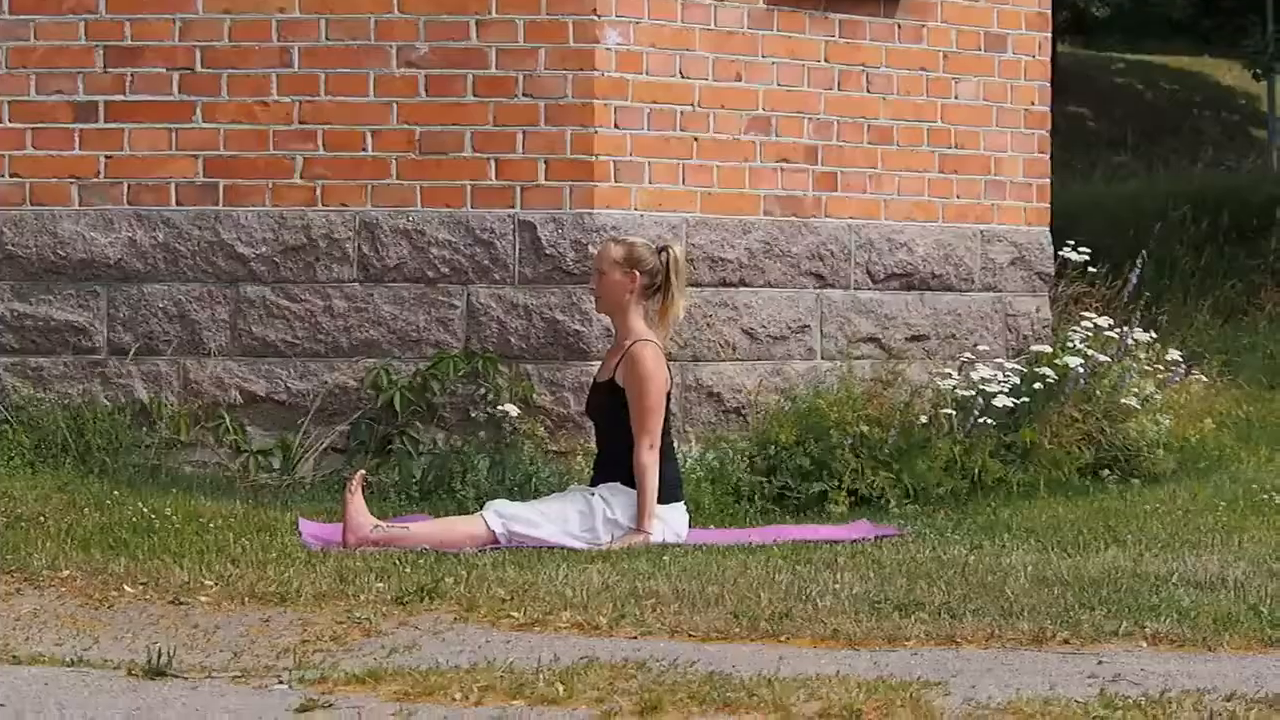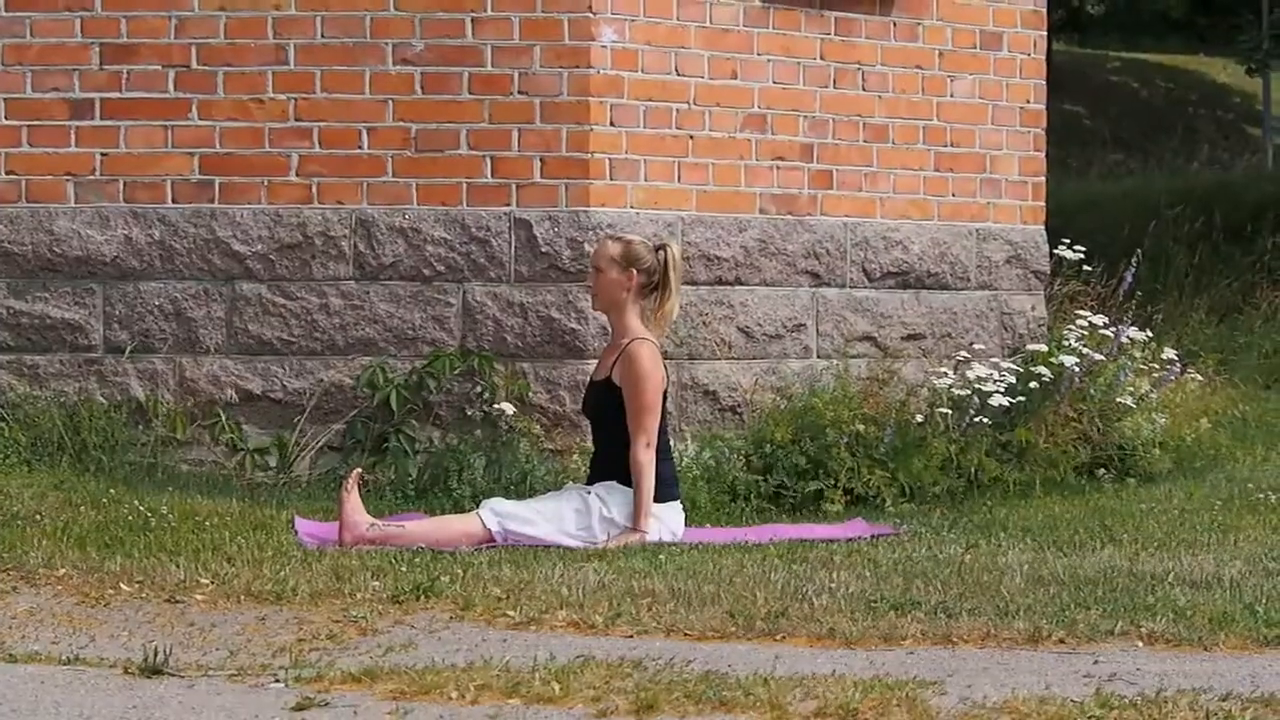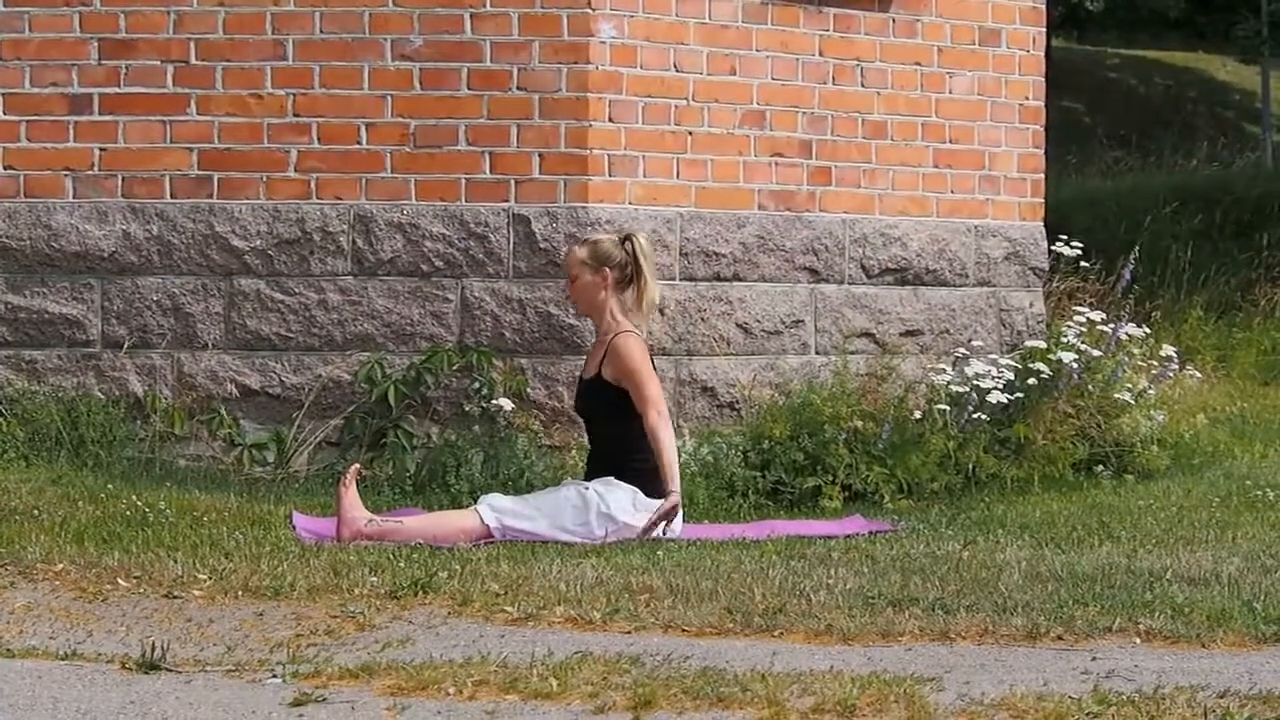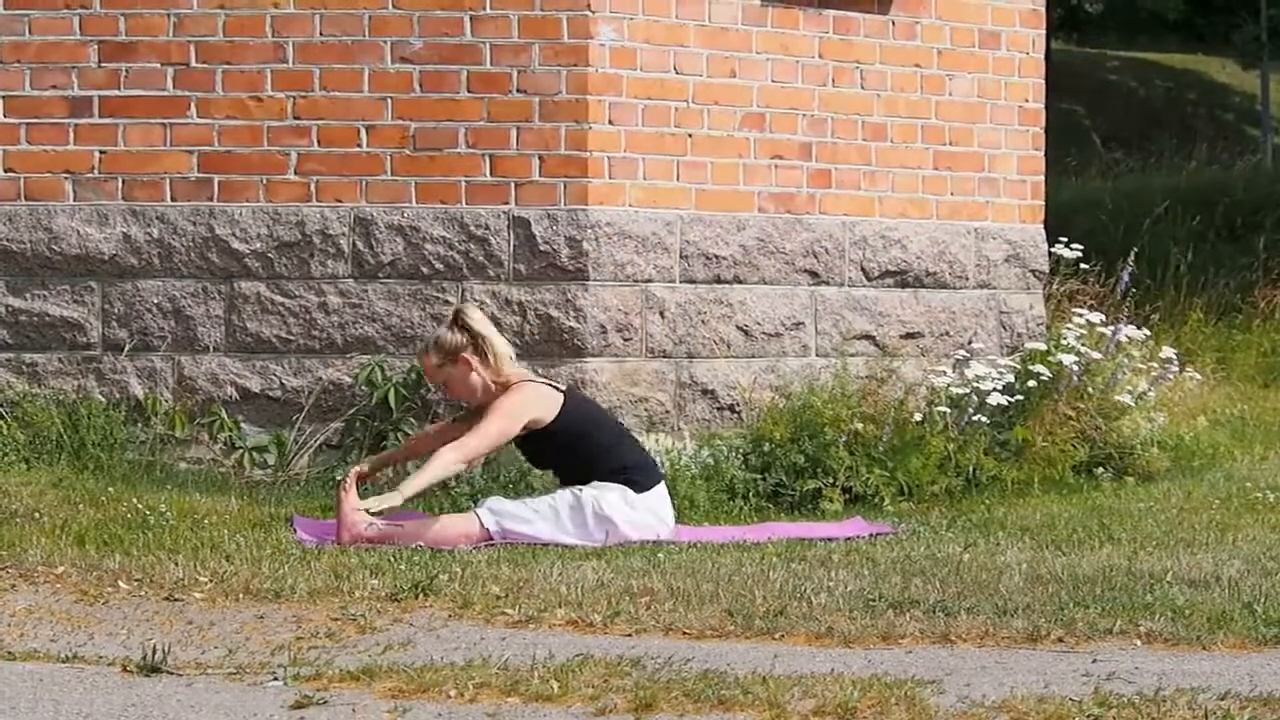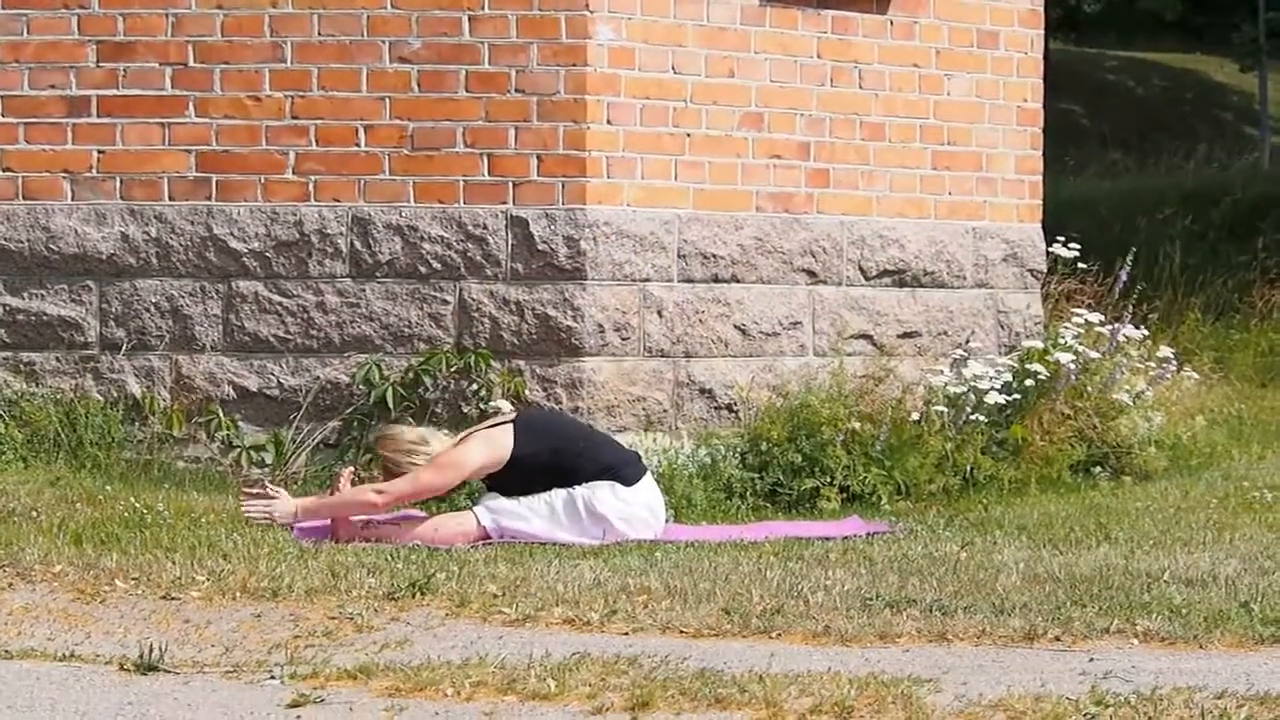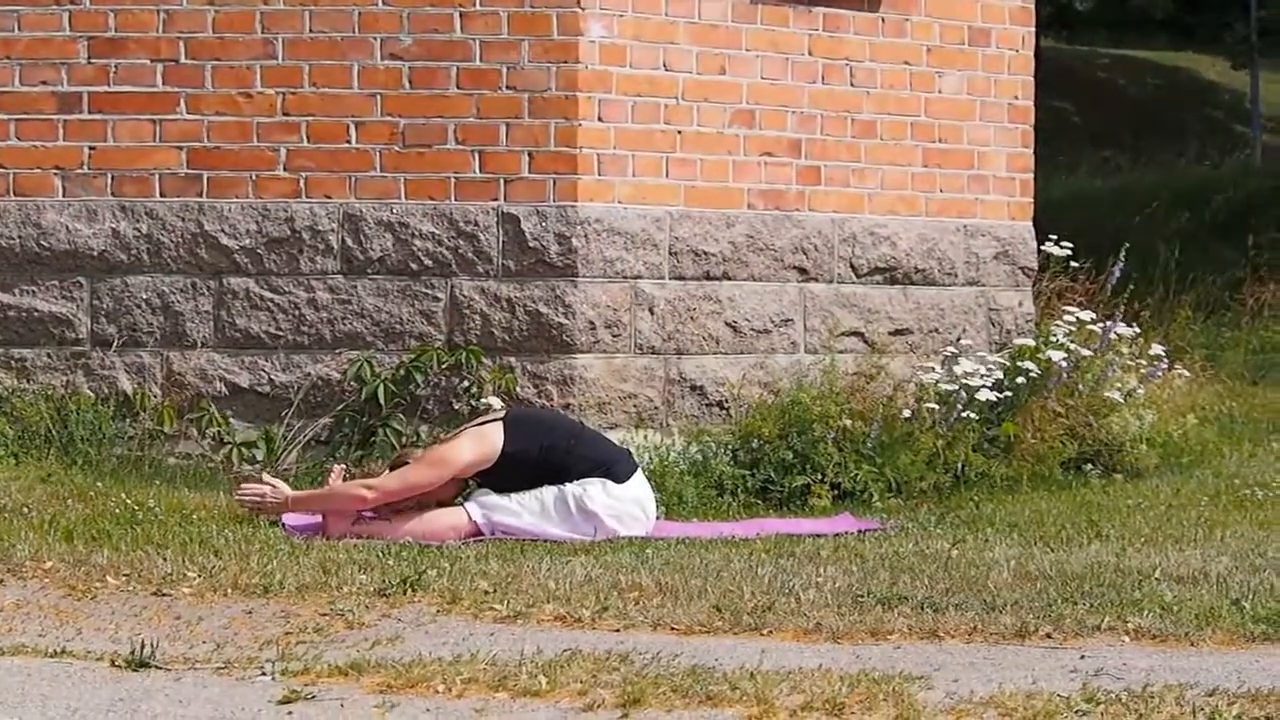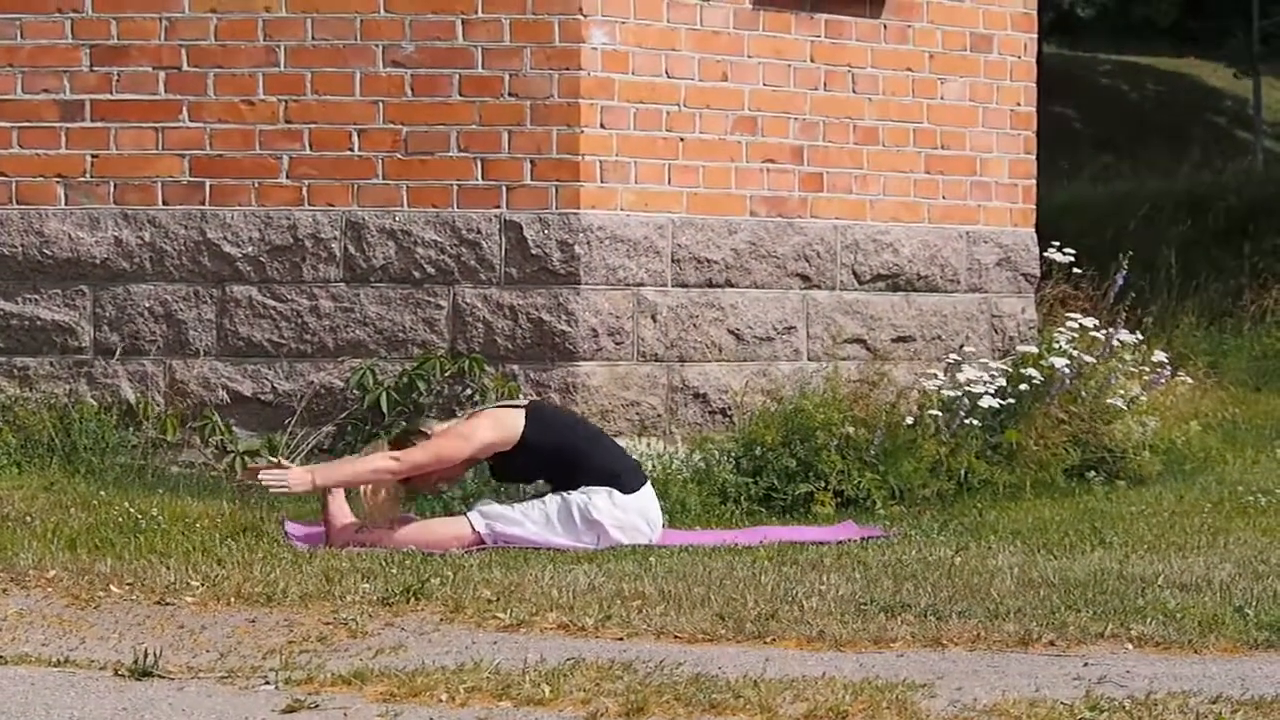
dt=0.7s
person 1, frame 1
left shoulder: (642, 355)
right shoulder: (621, 350)
left elbow: (648, 446)
left wrist: (645, 528)
left hip: (639, 508)
right hip: (614, 498)
left knee: (504, 521)
right knee: (508, 515)
left ankle: (374, 534)
right ankle: (379, 531)
person 1, frame 2
left shoulder: (639, 353)
right shoulder: (616, 350)
left elbow: (644, 445)
left wrist: (640, 527)
left hip: (638, 507)
right hip: (609, 497)
left knee: (500, 520)
right knee: (502, 512)
left ankle: (370, 534)
right ankle: (376, 530)
person 1, frame 3
left shoulder: (624, 346)
right shoulder: (605, 344)
left elbow: (656, 416)
left wrist: (672, 488)
left hip: (635, 503)
right hip: (611, 494)
left knee: (496, 515)
right knee: (502, 509)
left ankle: (367, 529)
right ankle: (373, 526)
person 1, frame 4
left shoulder: (523, 398)
right shoulder: (506, 392)
left elbow: (460, 452)
right elbow: (441, 433)
left wrist: (397, 495)
right wrist: (374, 464)
left hip: (630, 505)
right hip: (618, 500)
left knee: (491, 522)
left ankle: (367, 532)
person 1, frame 5
left shoulder: (474, 453)
right shoulder: (477, 440)
left elbow: (381, 497)
right elbow: (384, 488)
left wrist: (297, 511)
right wrist: (299, 501)
left hip: (619, 504)
right hip: (621, 499)
left knee: (476, 526)
person 1, frame 6
left shoulder: (461, 454)
right shoulder: (471, 441)
left elbow: (369, 492)
right elbow: (377, 489)
left wrist: (290, 500)
left hip: (611, 501)
right hip: (613, 494)
left knee: (471, 520)
person 1, frame 7
left shoulder: (477, 433)
right shoulder: (480, 426)
left elbow: (393, 464)
right elbow: (391, 459)
left wrist: (312, 477)
right wrist: (317, 475)
left hip: (616, 510)
right hip: (616, 505)
left knee: (478, 528)
